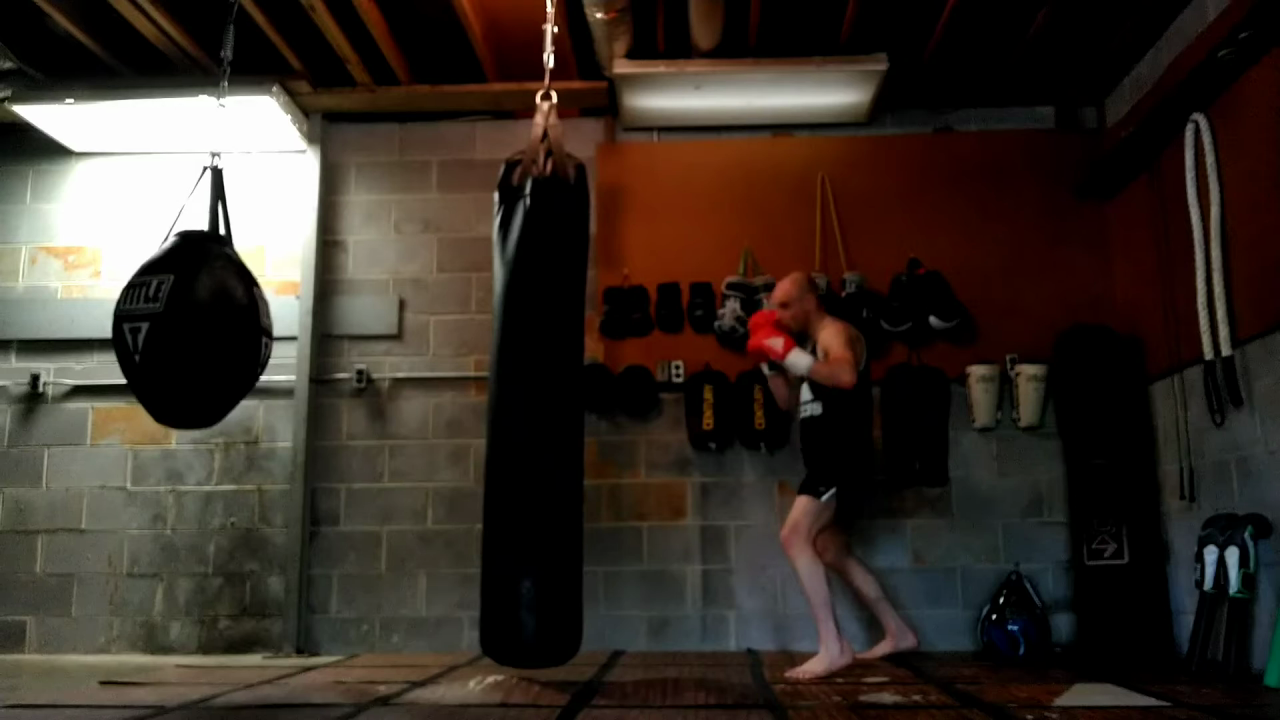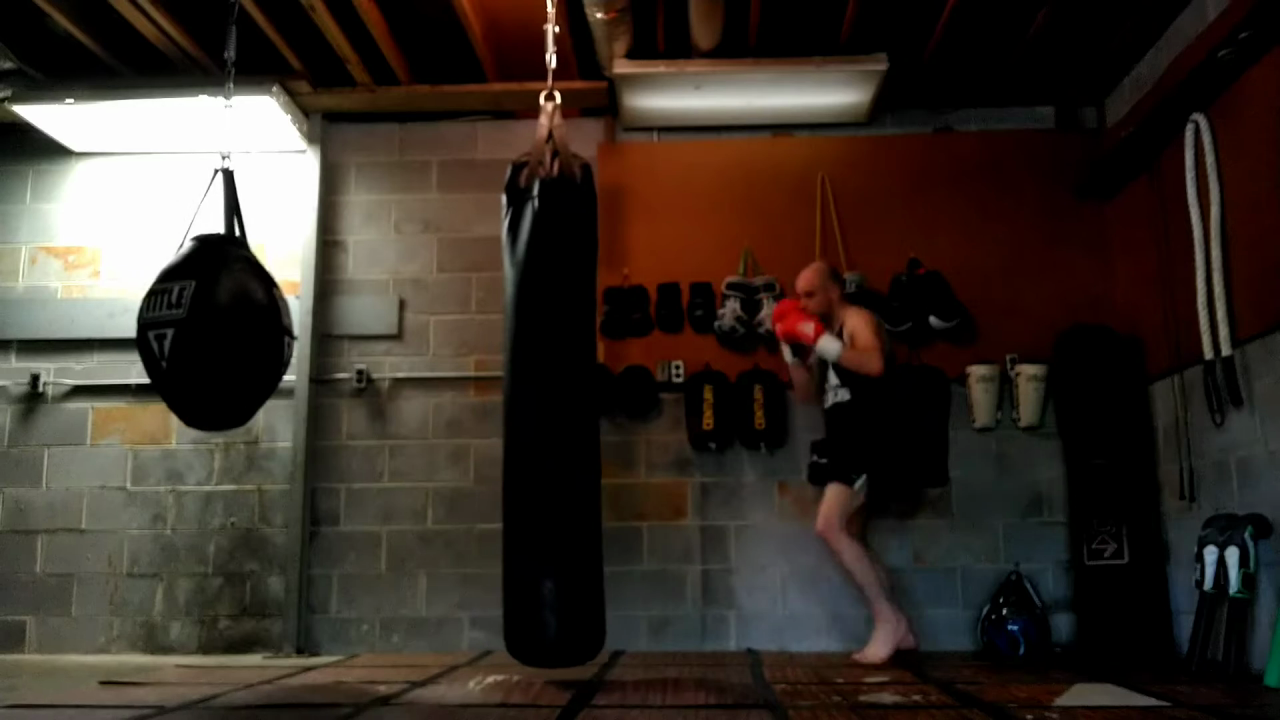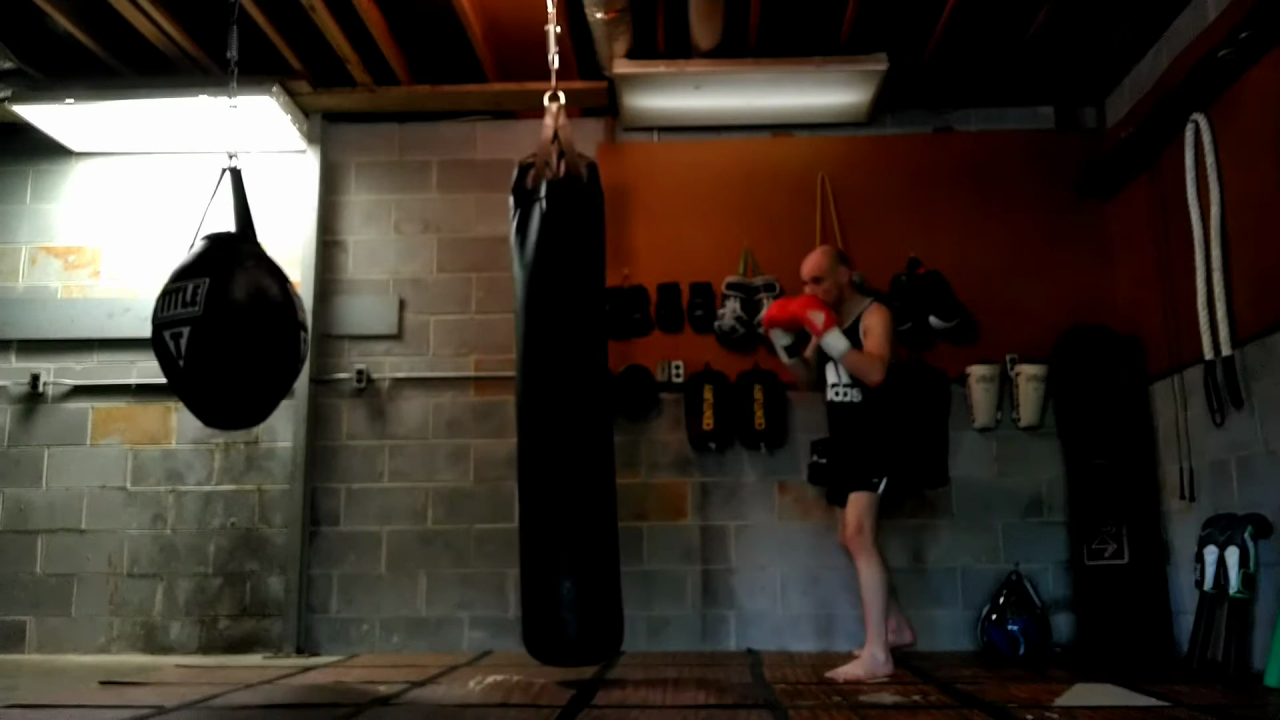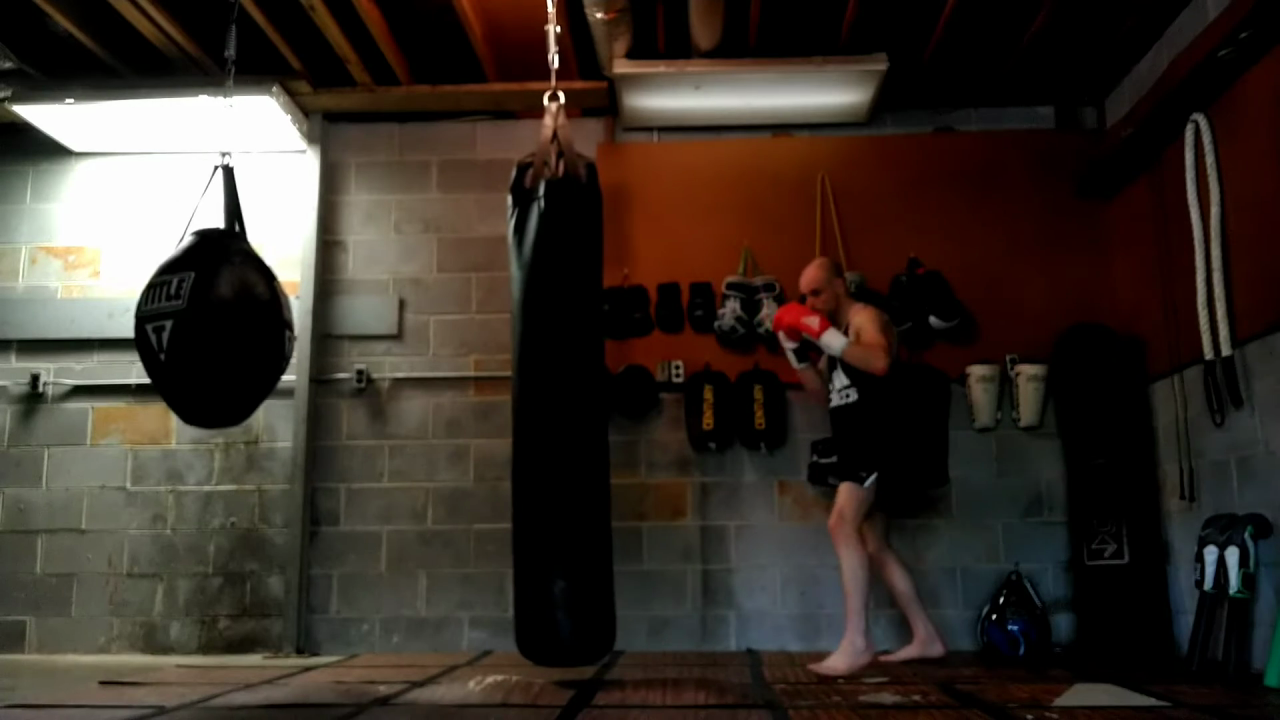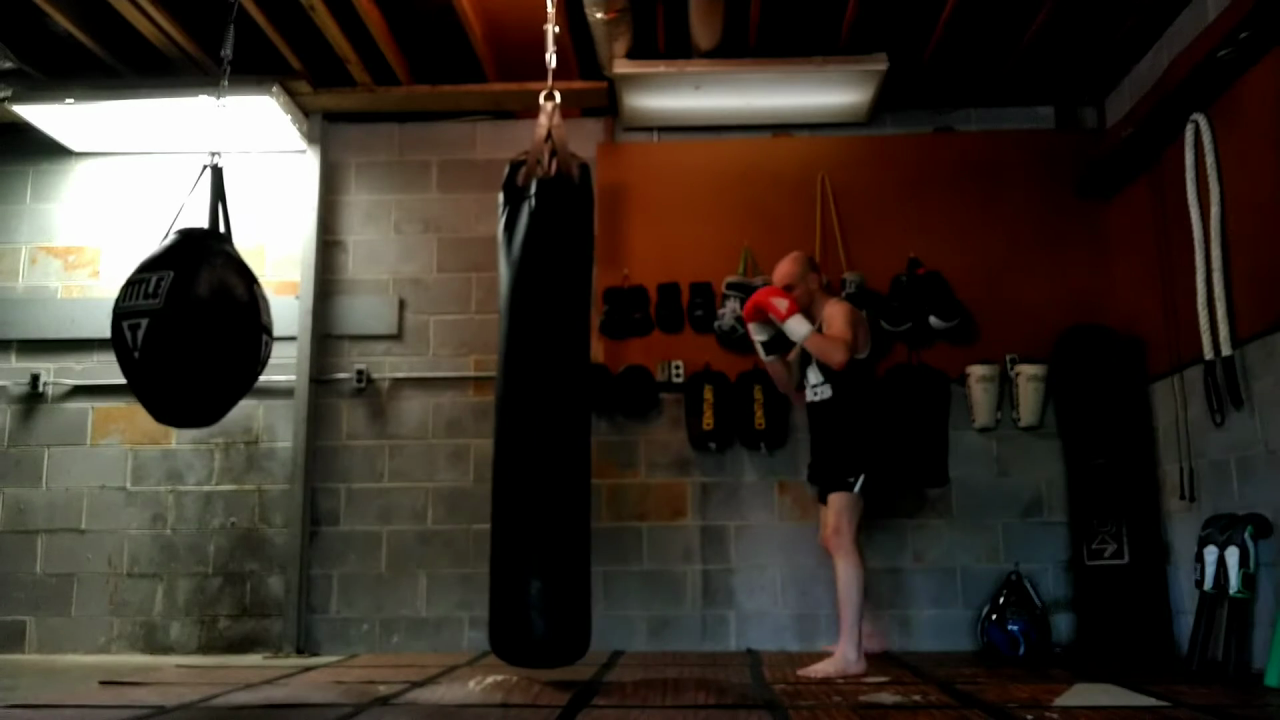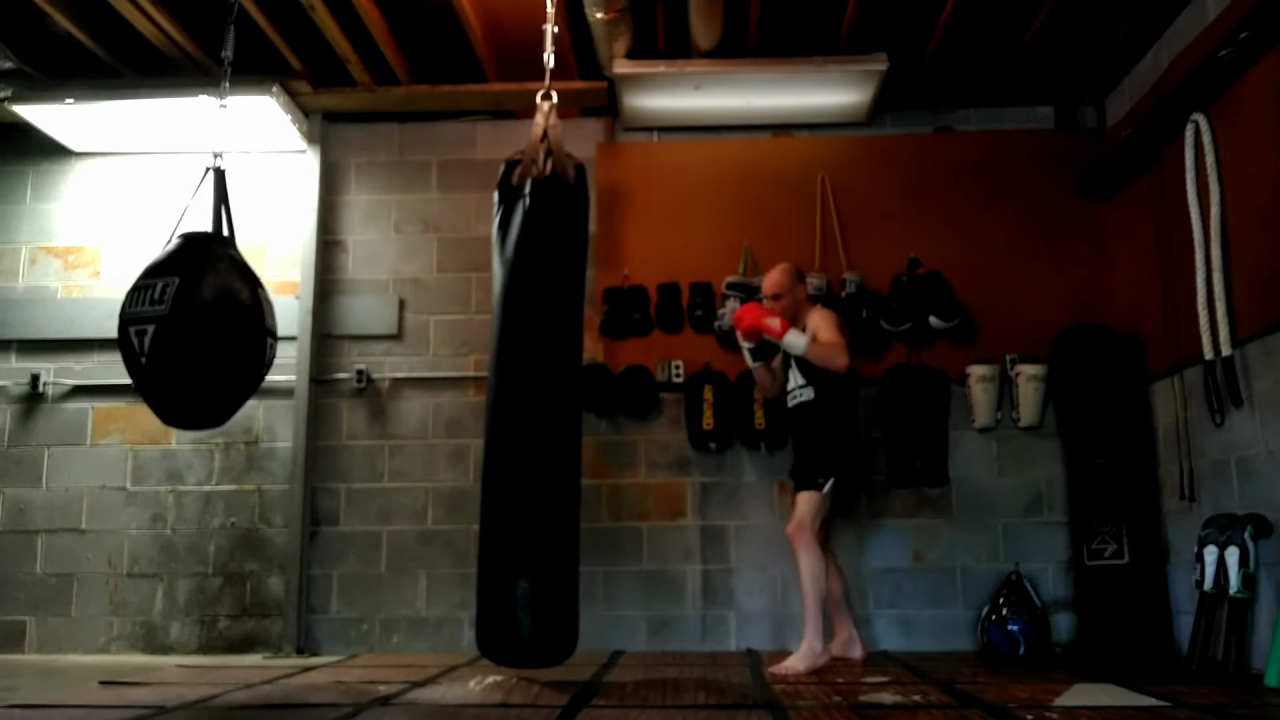
dt=0.5s
person 1, frame 1
left shoulder: (835, 332)
right shoulder: (810, 344)
left elbow: (846, 376)
right elbow: (788, 401)
left wrist: (788, 353)
right wrist: (770, 357)
left hip: (841, 458)
right hip: (825, 461)
left knee: (794, 536)
right knee: (832, 553)
left ankle: (832, 646)
right ankle: (897, 631)
person 1, frame 2
left shoulder: (859, 319)
right shoulder: (829, 333)
left elbow: (875, 364)
right elbow: (806, 389)
left wrist: (818, 337)
right wrist: (790, 342)
left hip: (866, 442)
right hip: (847, 446)
left knee: (829, 526)
right knee: (848, 537)
left ankle: (885, 621)
right ankle: (897, 629)
person 1, frame 3
left shoulder: (874, 315)
right shoulder: (825, 320)
left elbow: (876, 373)
right elbow: (806, 374)
left wrist: (827, 333)
right wrist: (784, 337)
left hip: (872, 441)
right hip: (844, 444)
left knee: (857, 535)
right knee: (853, 540)
left ankle: (876, 656)
right ankle: (895, 625)
person 1, frame 4
left shoulder: (866, 317)
right shoulder: (837, 329)
left elbow: (878, 362)
right elbow: (820, 390)
left wrist: (823, 334)
right wrist: (794, 345)
left hip: (875, 445)
right hip: (856, 448)
left knee: (841, 526)
right knee: (873, 546)
left ankle: (855, 644)
right ankle: (925, 637)
person 1, frame 5
left shoulder: (839, 312)
right shoulder: (804, 326)
left elbow: (839, 357)
right elbow: (789, 381)
left wrist: (789, 318)
right wrist: (761, 331)
left hip: (852, 442)
right hip: (829, 446)
left knee: (839, 536)
right knee: (833, 539)
left ankle: (850, 652)
right ankle: (853, 634)
person 1, frame 6
left shoulder: (821, 319)
right shoulder: (794, 333)
left elbow: (840, 360)
right elbow: (771, 387)
left wrist: (782, 334)
right wrist: (753, 345)
left hip: (829, 446)
right hip: (809, 450)
left knee: (801, 530)
right knee: (814, 544)
left ankle: (813, 643)
right ankle: (847, 638)
